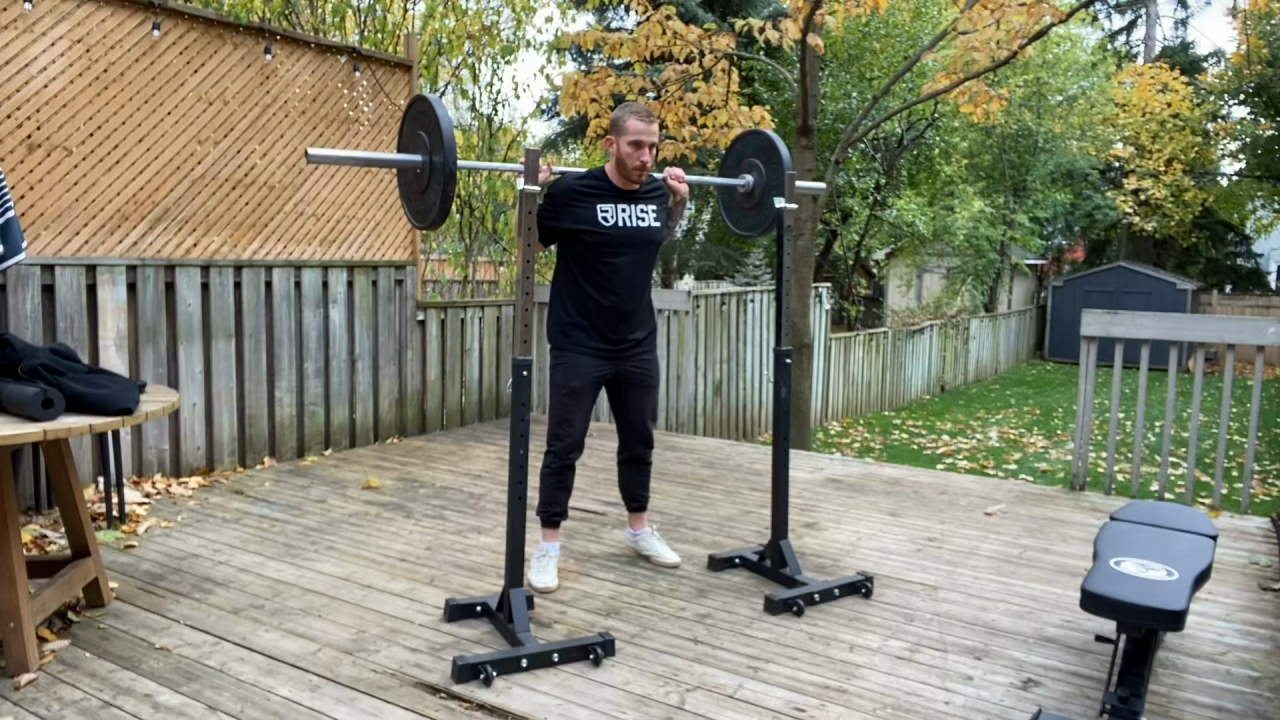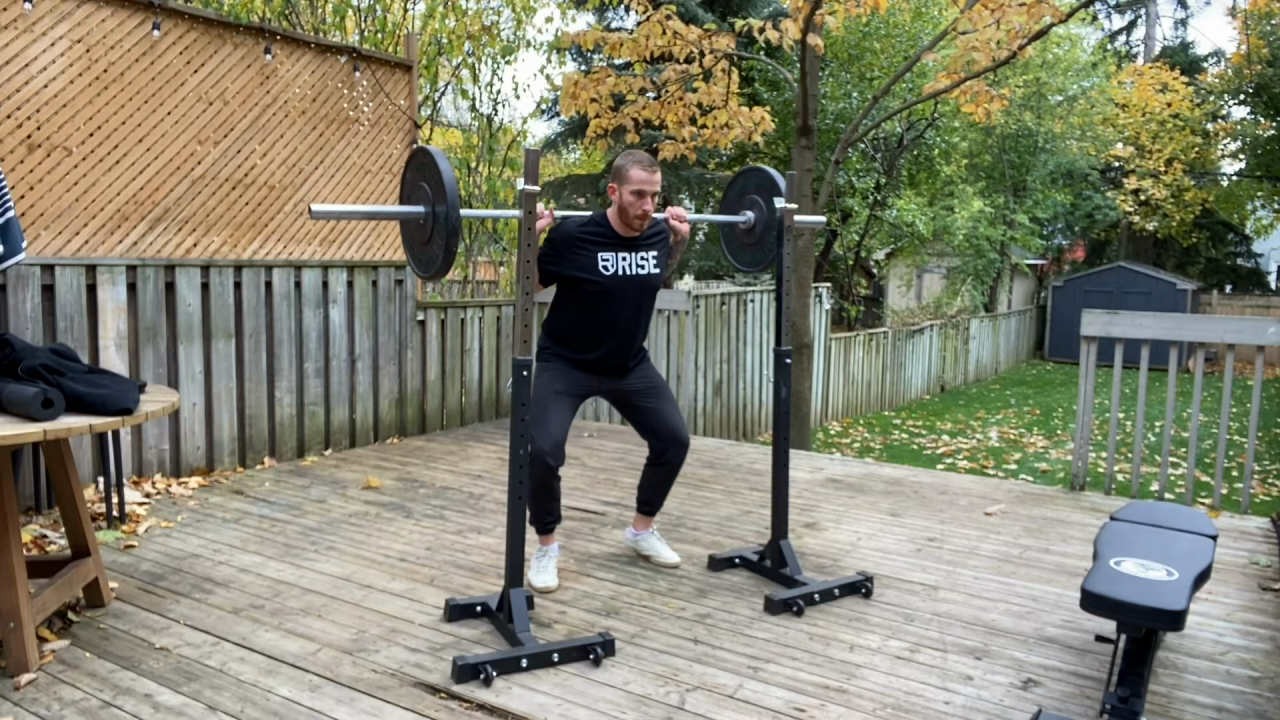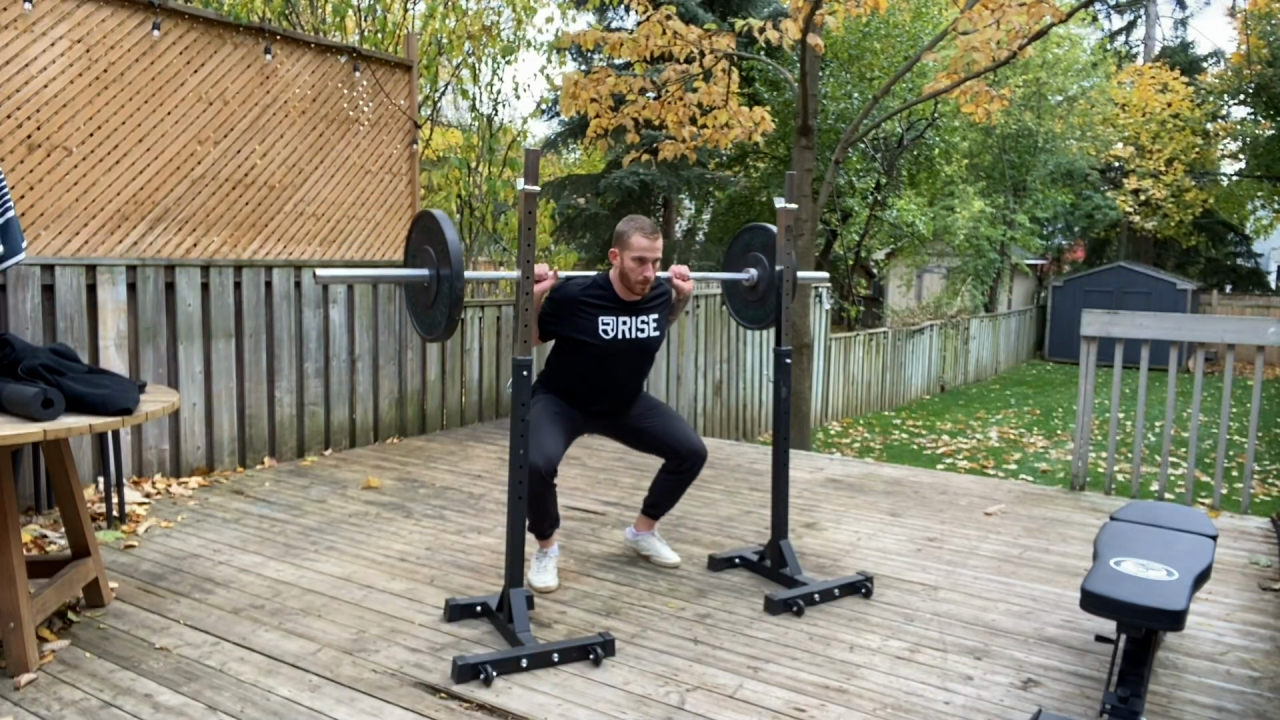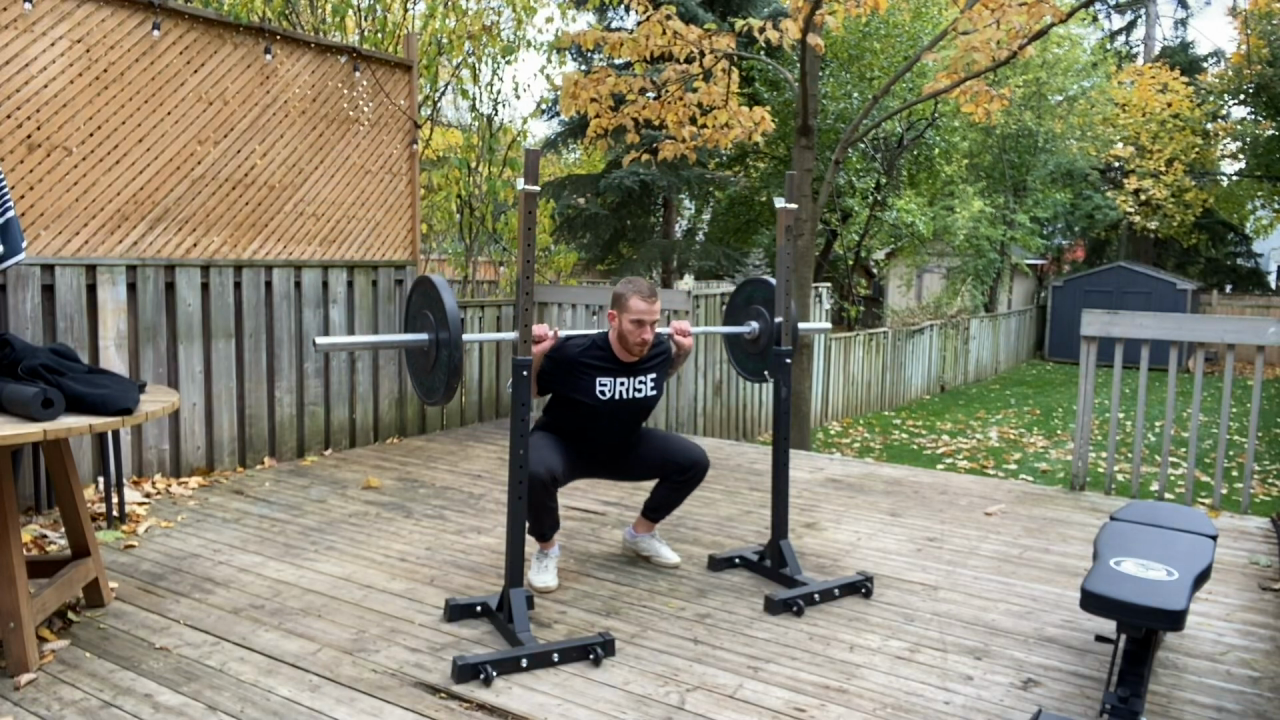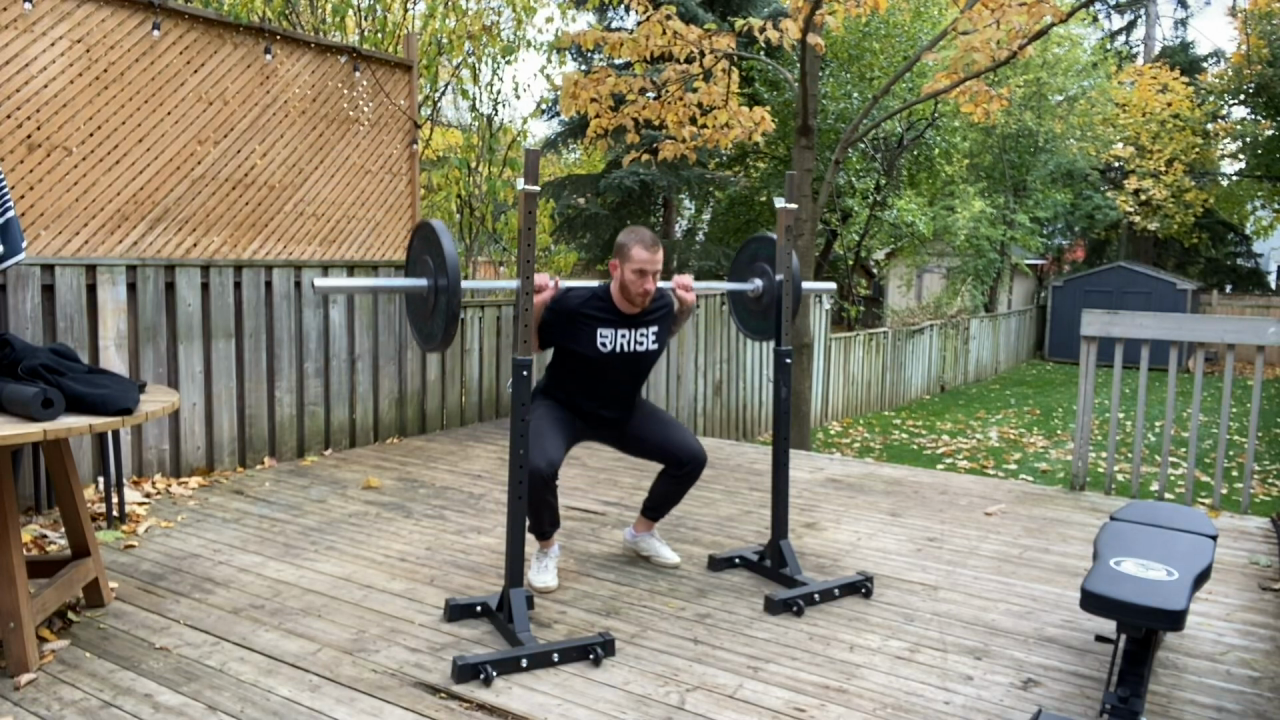
dt=1s
person 1, frame 1
left shoulder: (657, 193)
right shoulder: (572, 192)
left wrist: (679, 202)
left hip: (638, 343)
right hip: (580, 345)
left knee: (639, 442)
right knee: (564, 446)
left ankle: (639, 529)
right ankle: (548, 546)
person 1, frame 2
left shoulder: (658, 234)
right shoulder: (574, 236)
left wrist: (679, 239)
left hip: (629, 363)
right hip: (565, 362)
left knee: (674, 439)
right knee: (544, 451)
left ankle: (641, 531)
right ankle: (546, 547)
person 1, frame 3
left shoulder: (659, 294)
right shoulder: (575, 296)
right elbow: (528, 338)
left wrist: (683, 296)
right wrist: (536, 296)
left hip: (626, 402)
right hip: (562, 401)
left knee: (691, 451)
right knee: (538, 463)
left ankle: (642, 531)
right ankle: (546, 548)
person 1, frame 4
left shoulder: (659, 350)
right shoulder: (574, 355)
left wrist: (683, 350)
right wrist: (535, 355)
left hip: (623, 446)
right hip: (562, 443)
left knee: (693, 461)
right knee: (537, 471)
left ankle: (641, 533)
right ankle: (546, 549)
person 1, frame 5
left shoulder: (662, 304)
right shoulder: (575, 305)
left wrist: (686, 307)
right wrist: (536, 307)
left hip: (623, 409)
right hip: (560, 407)
left knee: (690, 456)
right knee: (539, 466)
left ankle: (641, 533)
right ankle: (545, 549)
